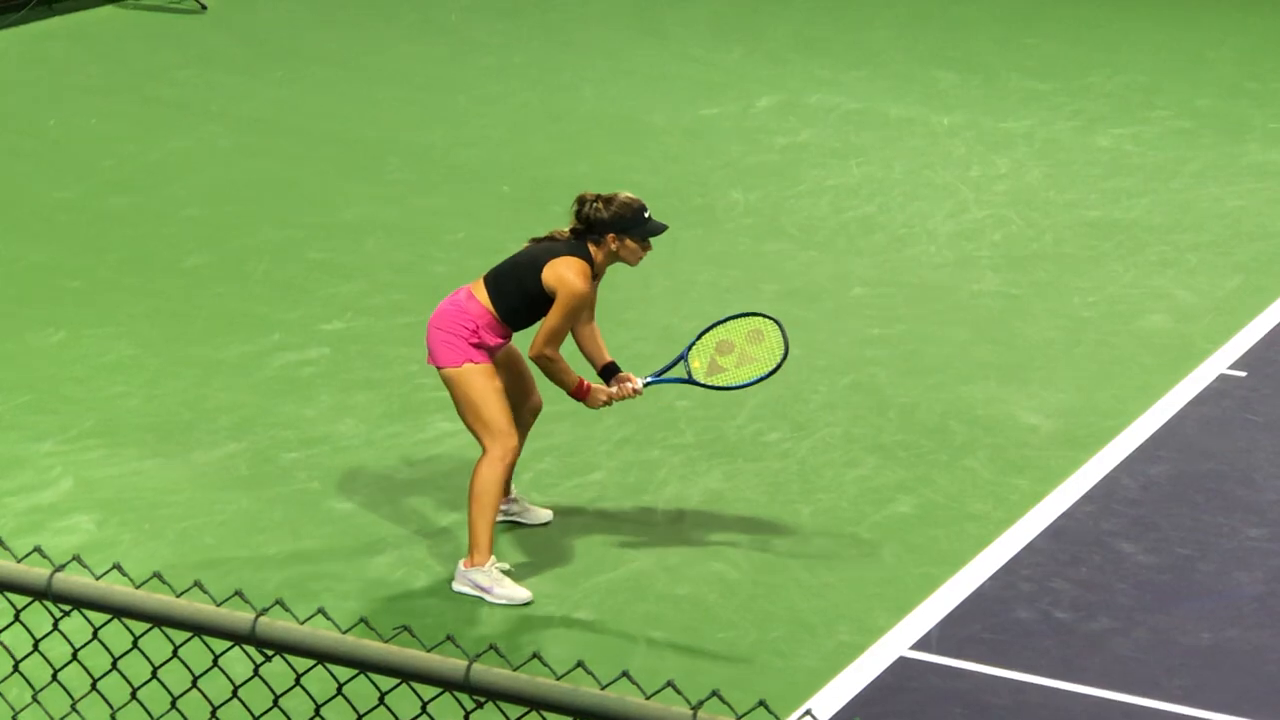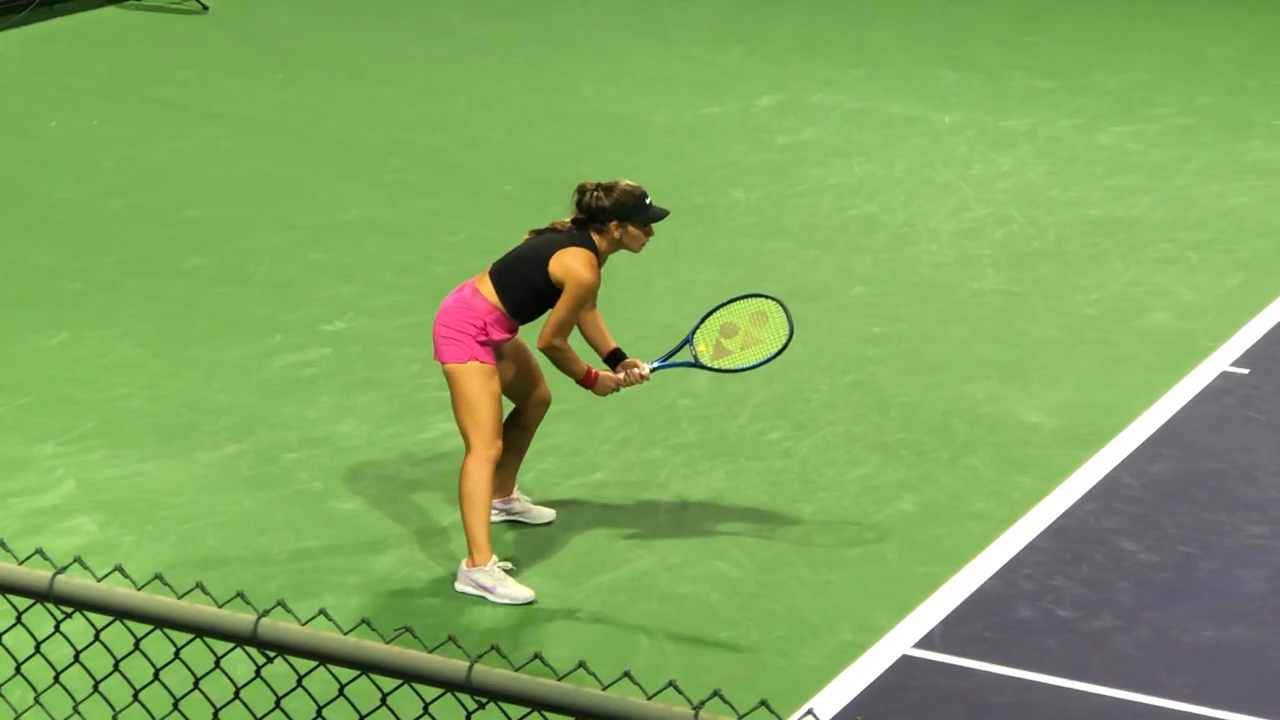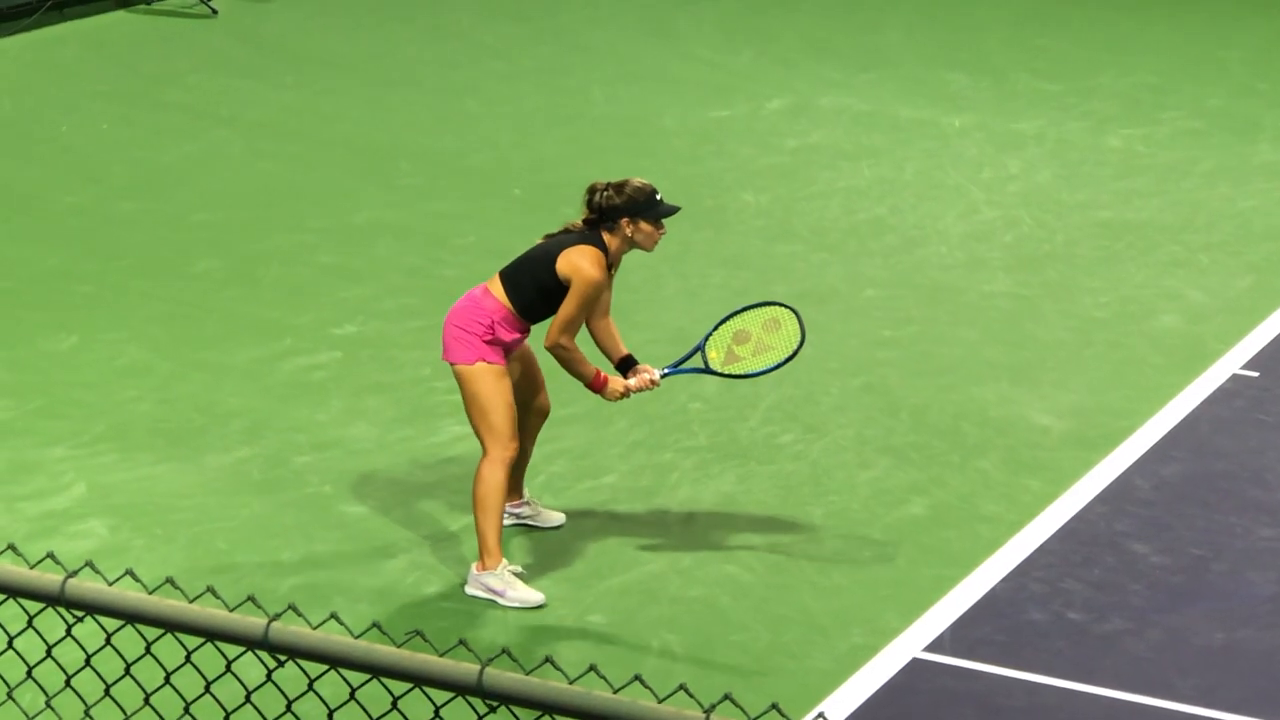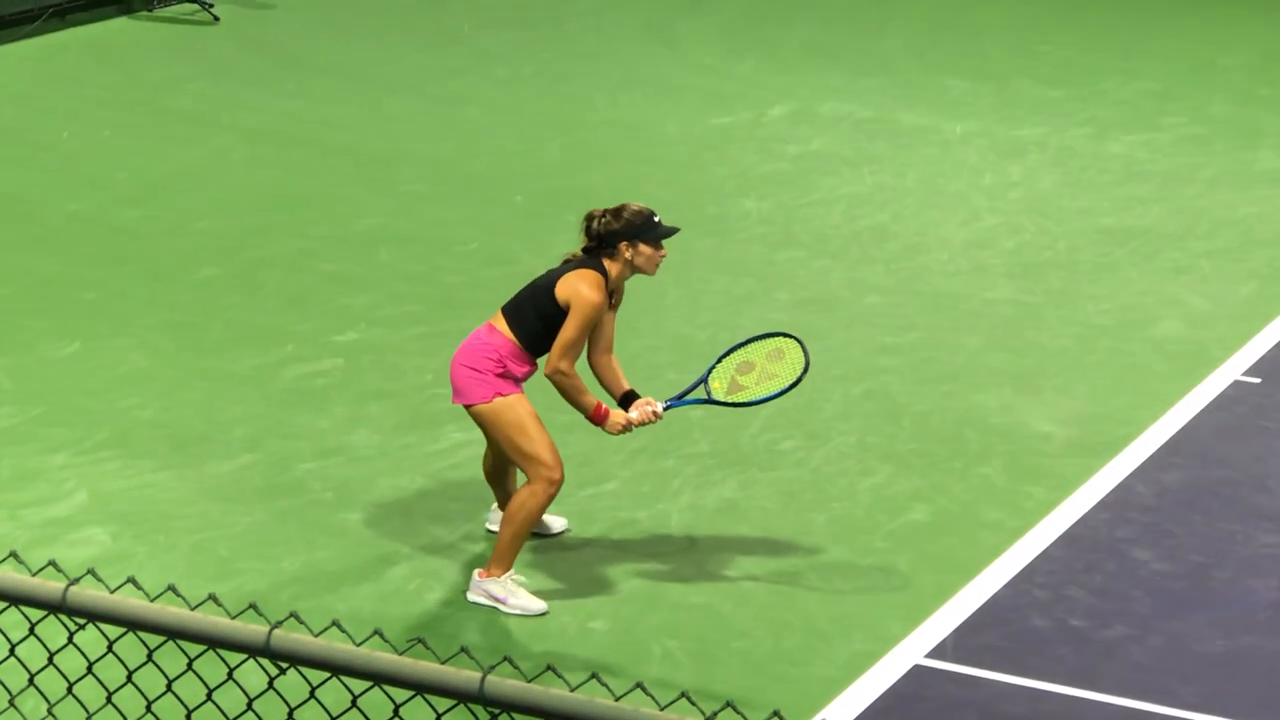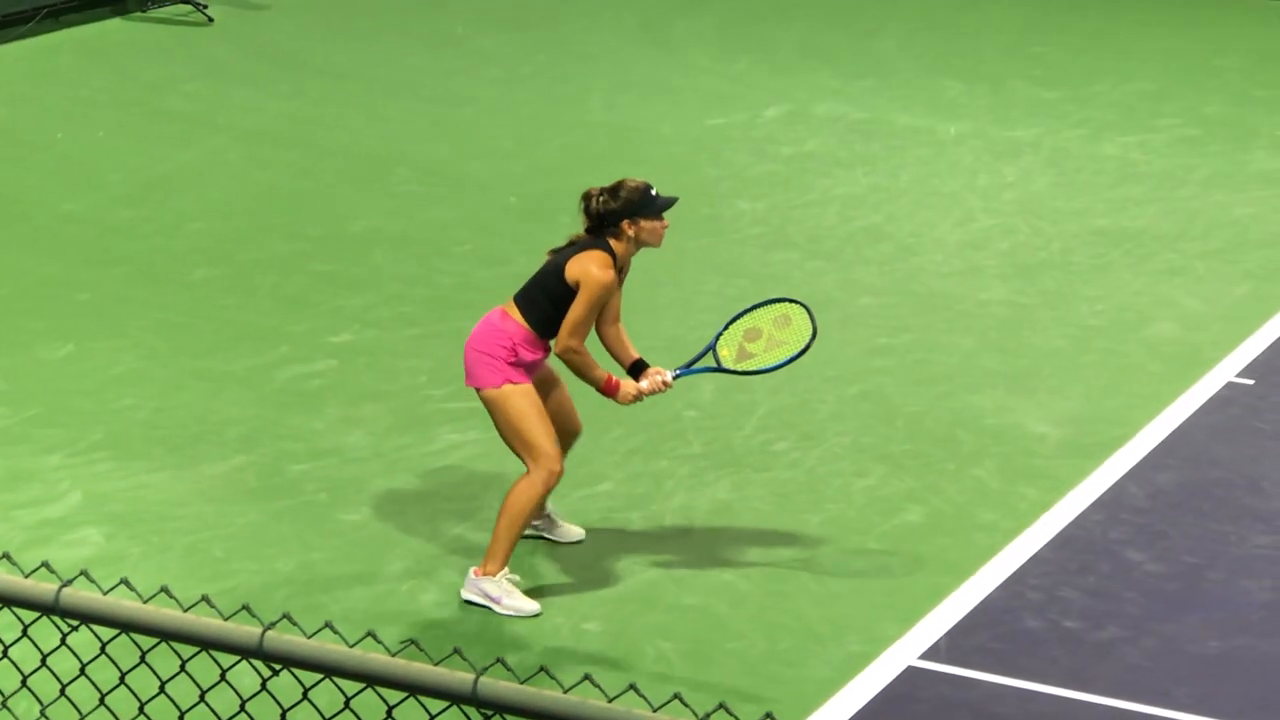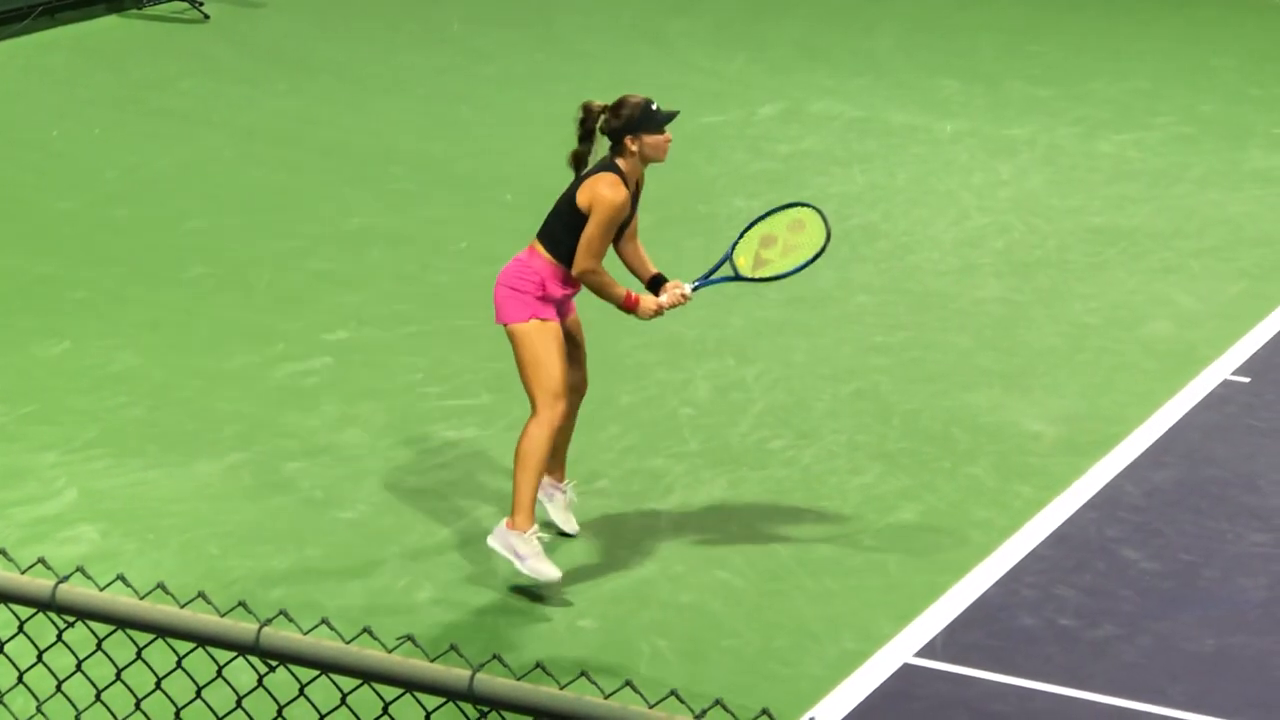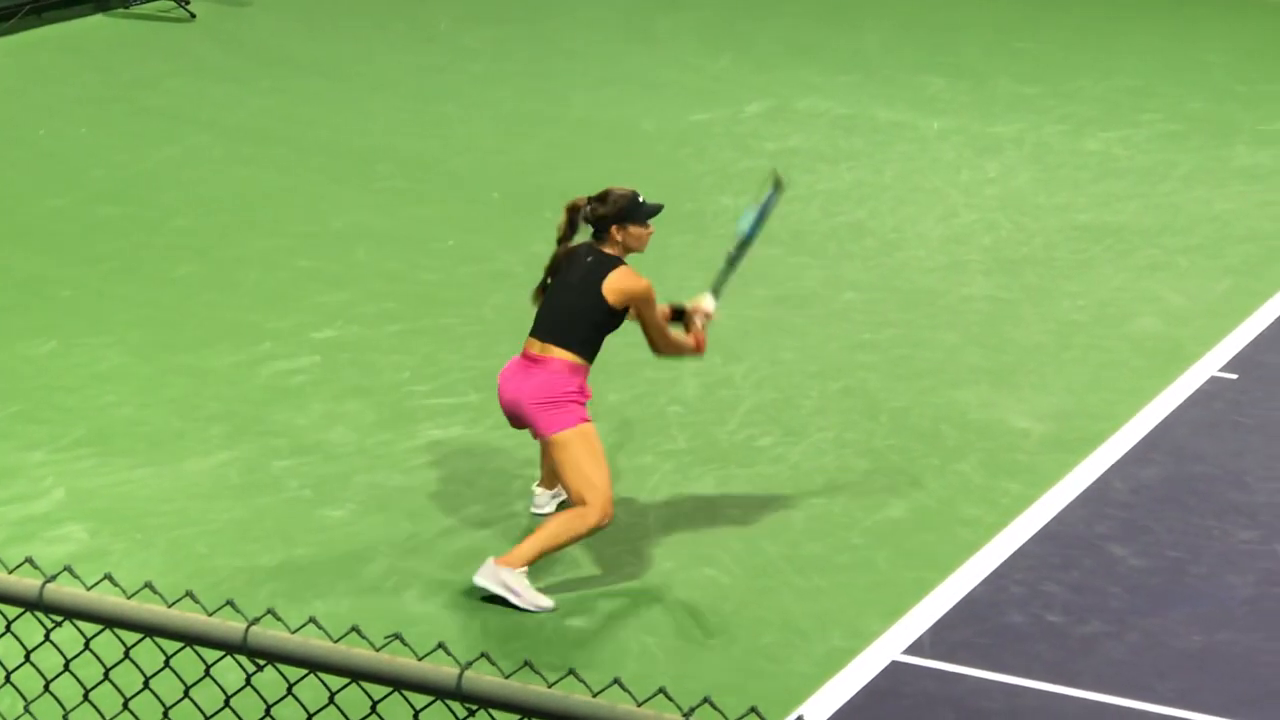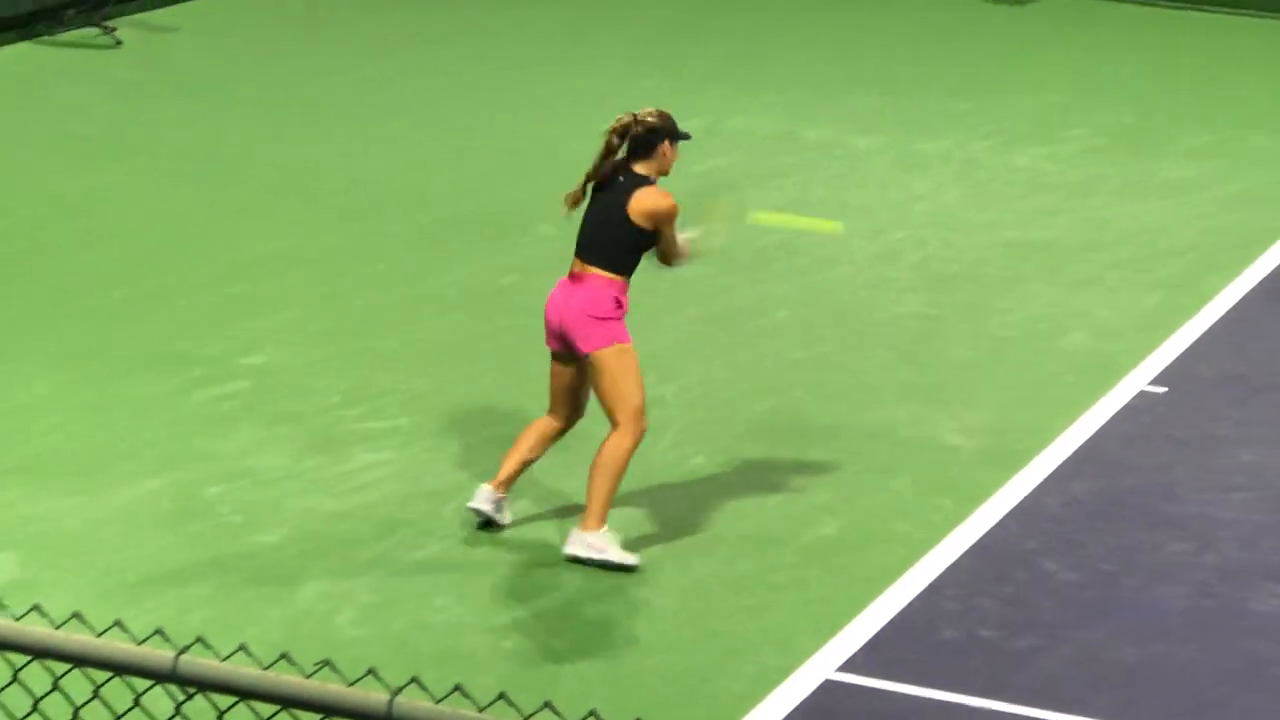
dt=0.4s
person 1, frame 1
left shoulder: (587, 255)
right shoulder: (575, 278)
left elbow: (583, 324)
right elbow: (543, 351)
left wrist: (611, 374)
right wrist: (584, 391)
left hip: (481, 329)
right hip: (461, 334)
left knee: (527, 406)
right knee: (502, 445)
left ankle: (500, 499)
right ankle: (475, 568)
person 1, frame 2
left shoulder: (587, 242)
right shoulder: (582, 268)
left elbow: (585, 311)
right elbow: (551, 341)
left wrist: (616, 359)
right wrist: (591, 379)
left hip: (488, 324)
right hip: (468, 330)
left knee: (536, 400)
right knee: (485, 446)
left ankle: (501, 497)
right ankle: (478, 567)
person 1, frame 3
left shoulder: (605, 249)
right shoulder: (590, 267)
left elbow: (599, 319)
right elbow: (558, 341)
left wrist: (629, 366)
right wrist: (601, 383)
left hip: (498, 328)
right hip: (477, 332)
left knee: (535, 411)
right knee: (504, 447)
left ankle: (512, 502)
right ankle: (488, 571)
person 1, frame 4
left shoulder: (610, 284)
right shoulder: (590, 291)
left elbow: (600, 355)
right elbow: (559, 368)
left wrist: (630, 400)
right wrist: (601, 415)
left hip: (498, 364)
right hip: (485, 369)
left knee: (510, 443)
right knee: (547, 474)
left ankle: (506, 513)
right ankle: (491, 579)
person 1, frame 5
left shoulder: (616, 257)
right shoulder: (599, 270)
left elbow: (608, 325)
right elbow: (570, 345)
left wrist: (640, 370)
right wrist: (613, 386)
left hip: (524, 351)
right hip: (498, 355)
left knee: (567, 430)
right knee: (546, 466)
left ankle: (532, 513)
right ankle: (486, 578)
person 1, frame 6
left shoulder: (631, 176)
right shoulder: (611, 192)
left elbow: (626, 241)
right elbow: (587, 269)
left wrist: (659, 284)
right wrist: (633, 303)
left hip: (553, 290)
right hip: (528, 290)
left knee: (574, 389)
right knee: (552, 408)
left ankle: (550, 482)
right ankle: (517, 530)
person 1, frame 7
left shoulder: (574, 252)
right shoulder: (634, 281)
right elbow: (661, 345)
left wrist: (683, 312)
right wrist: (695, 341)
left hip: (517, 378)
right hip: (551, 393)
left knee: (567, 413)
right knee: (597, 508)
left ankle: (548, 491)
right ankle: (504, 568)
person 1, frame 8
left shoulder: (610, 174)
right shoulder: (656, 200)
right elbow: (670, 254)
left wrist: (662, 240)
right wrist: (672, 245)
left hip: (563, 300)
right hip: (592, 311)
left knee: (563, 414)
right knee: (630, 424)
left ankle: (494, 492)
right ankle: (589, 532)
